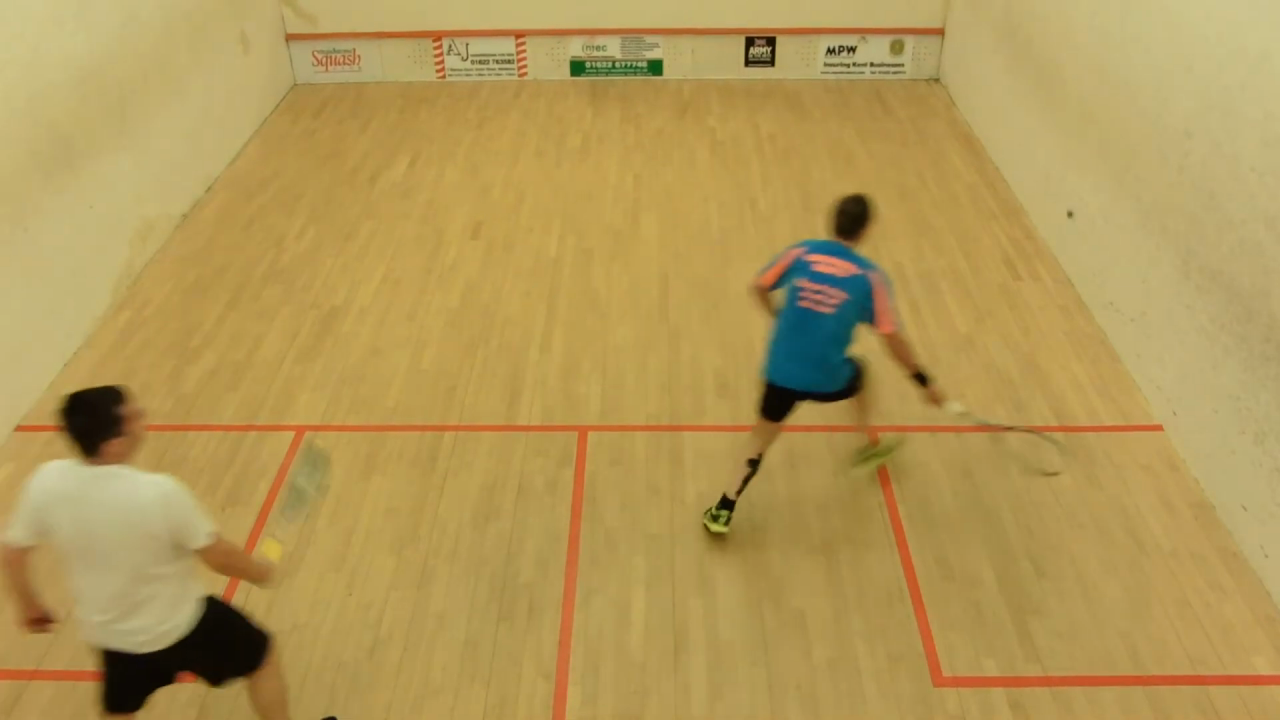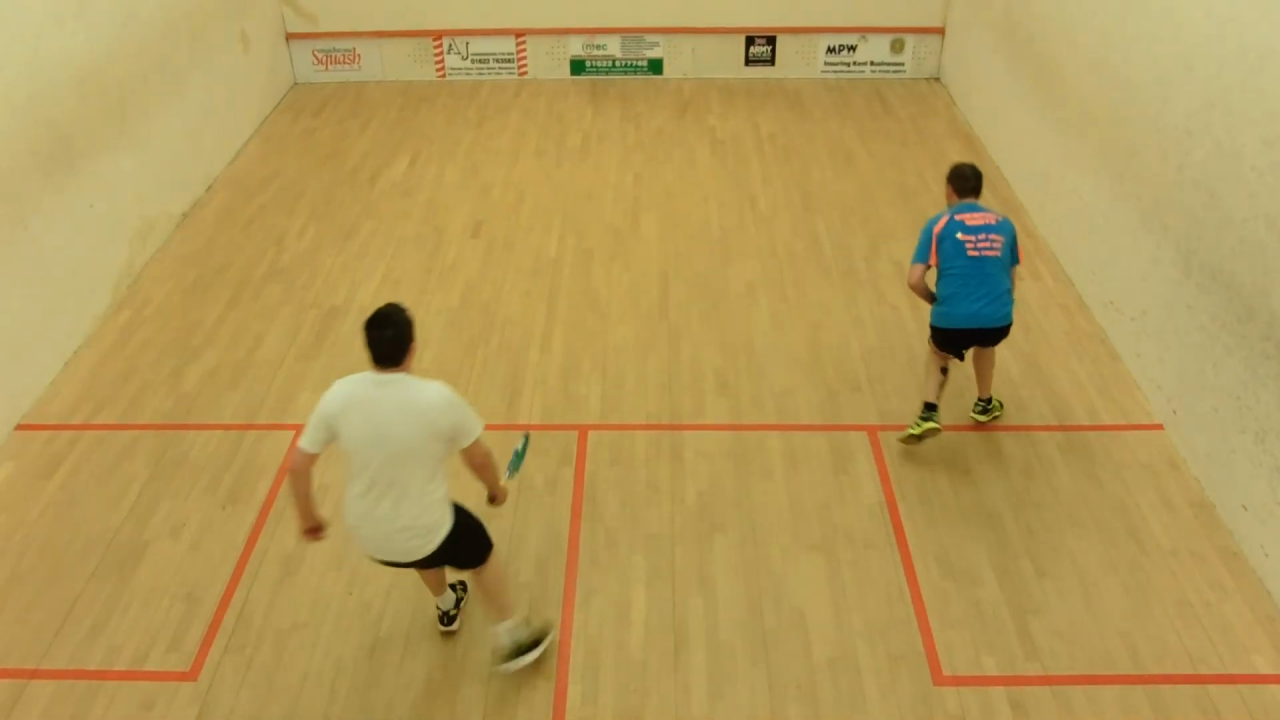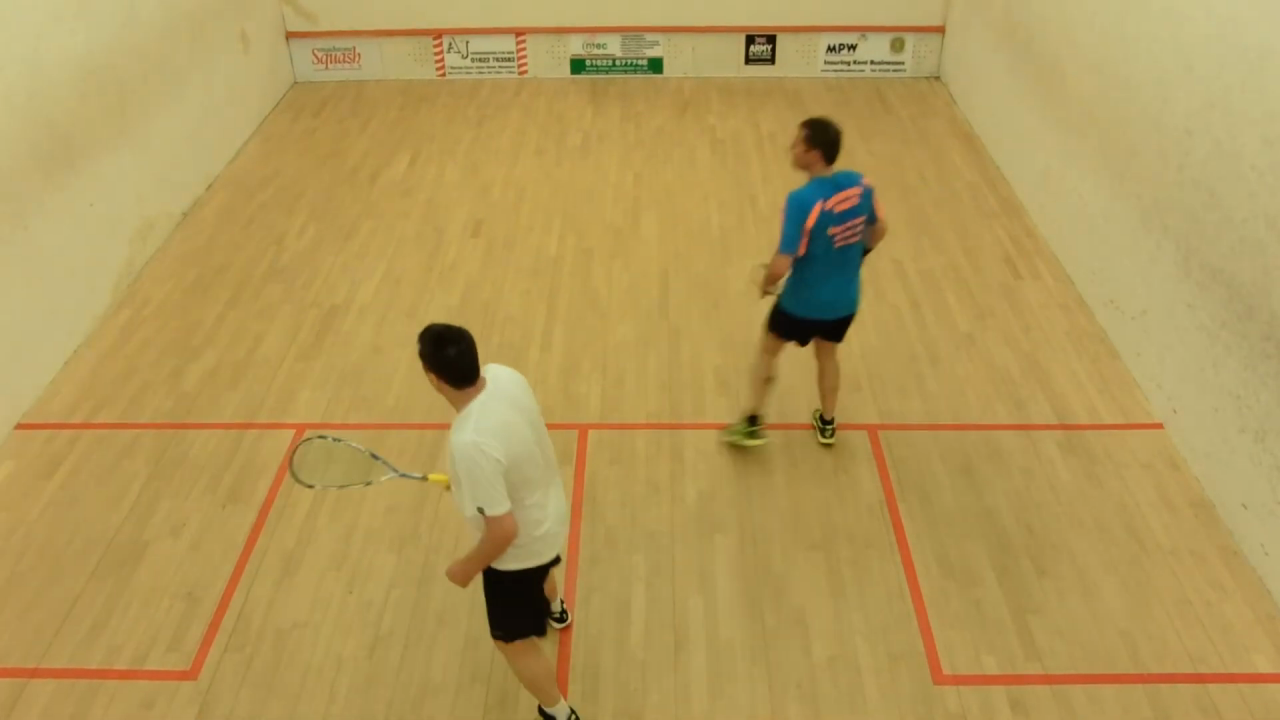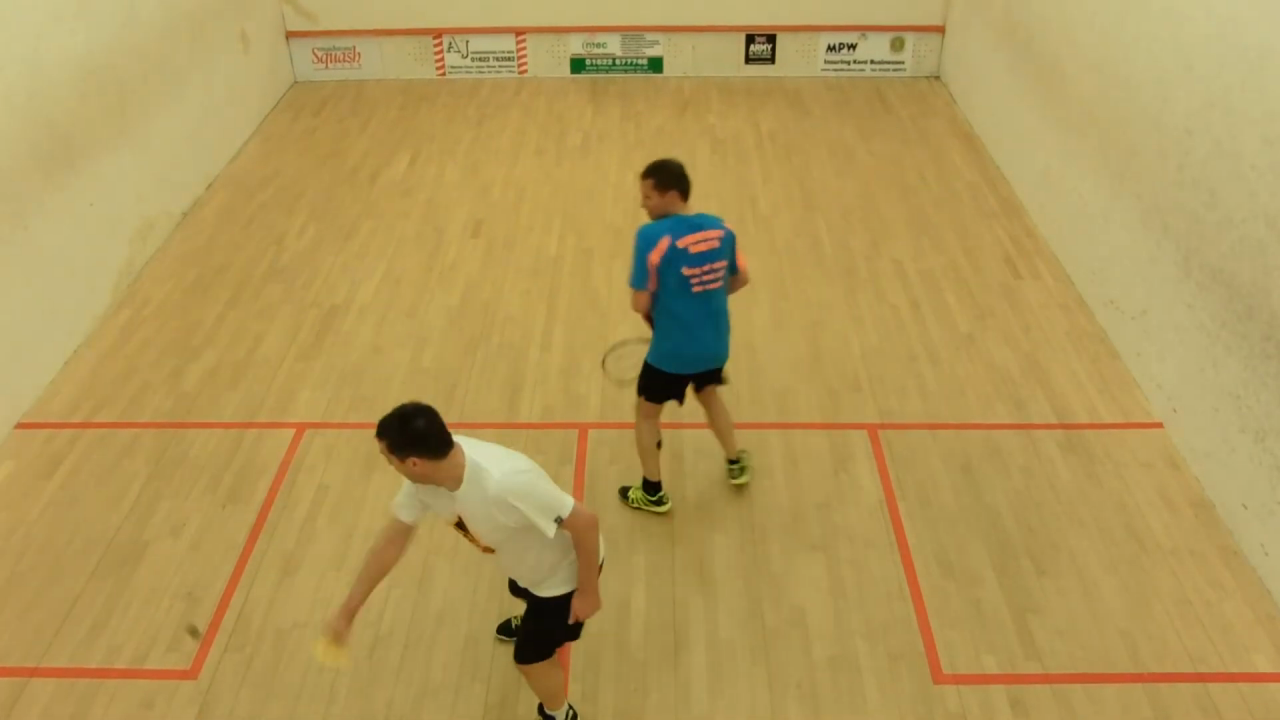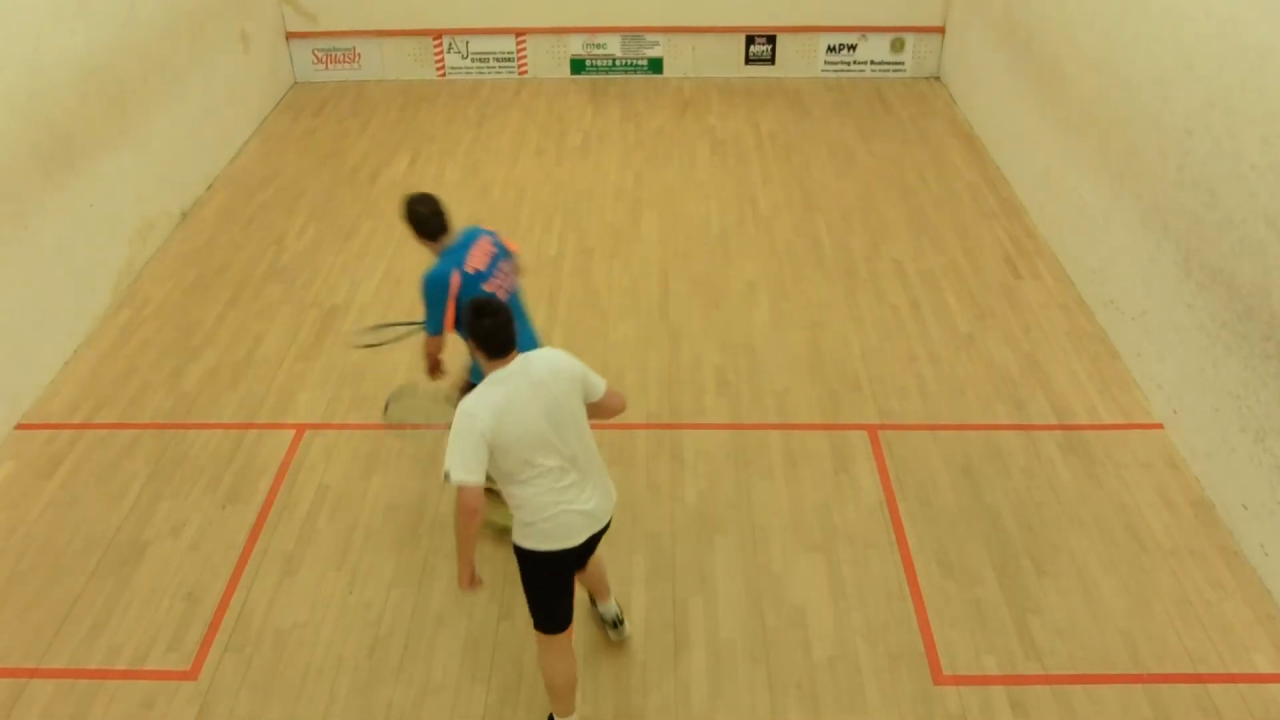
dt=0.7s
person 1, frame 1
left shoulder: (47, 482)
right shoulder: (159, 495)
right elbow: (221, 558)
left wrist: (30, 606)
right wrist: (259, 571)
left hip: (113, 633)
right hip: (179, 624)
right knee: (262, 657)
person 1, frame 2
left shoulder: (339, 396)
right shoulder: (438, 398)
left elbow: (297, 465)
right elbow: (479, 458)
left wrist: (308, 515)
right wrist: (495, 487)
left hip: (370, 535)
right hip: (426, 529)
right knee: (481, 554)
left ankle: (447, 607)
right ankle: (512, 639)
person 1, frame 3
left shoulder: (470, 443)
right shoulder: (502, 376)
left elbow: (504, 529)
left wrist: (468, 566)
left hip: (518, 547)
right hip: (547, 516)
left knee: (514, 639)
right knee: (537, 577)
right ankle: (552, 609)
person 1, frame 4
left shoulder: (505, 483)
right shoulder: (428, 471)
left elbow: (585, 522)
right elbow: (392, 537)
left wrist: (587, 590)
right wrist: (348, 610)
left hip: (564, 571)
left knee: (532, 657)
right knee: (523, 595)
right ankle: (532, 623)
person 1, frame 5
left shoulder: (475, 411)
right shoulder: (558, 362)
left elbow: (468, 502)
right elbow: (614, 403)
left wrist: (464, 564)
left hip: (544, 533)
right hip: (597, 505)
left knee: (553, 634)
right knee: (580, 557)
right ankle: (609, 612)
person 2, frame 1
left shoulder: (800, 253)
right shoulder: (871, 277)
left elbow: (760, 288)
right elbow: (892, 338)
right wrist: (923, 381)
left hip: (780, 371)
right hip: (828, 379)
left knee: (761, 438)
right knee: (858, 372)
left ankle: (723, 510)
right ankle: (870, 447)
person 2, frame 2
left shoulder: (939, 224)
right shoulder: (1004, 224)
left elbow: (914, 280)
left wrist: (935, 300)
left hip: (953, 319)
right hip: (999, 318)
left knee: (938, 354)
right knee: (985, 346)
left ankle: (928, 415)
right ankle: (984, 405)
person 2, frame 3
left shoulder: (802, 200)
right shoulder: (861, 185)
left elbow: (781, 265)
right elbow: (879, 230)
left wrist: (767, 283)
left hip: (803, 302)
right hip: (844, 300)
left knee: (766, 351)
right knee: (826, 355)
left ankle: (752, 425)
right ankle: (827, 423)
person 2, frame 4
left shoulder: (652, 237)
right shoulder: (721, 230)
left elbow: (640, 303)
right elbow: (740, 279)
left wrist: (652, 316)
left hip: (672, 355)
right hip: (717, 349)
left knee: (647, 415)
right knee: (709, 393)
left ankle: (654, 492)
right ankle: (736, 463)
person 2, frame 5
left shoulder: (441, 276)
right shoulder: (485, 238)
left elbow: (434, 343)
right elbow: (513, 268)
left wrist: (431, 364)
right hip: (527, 351)
